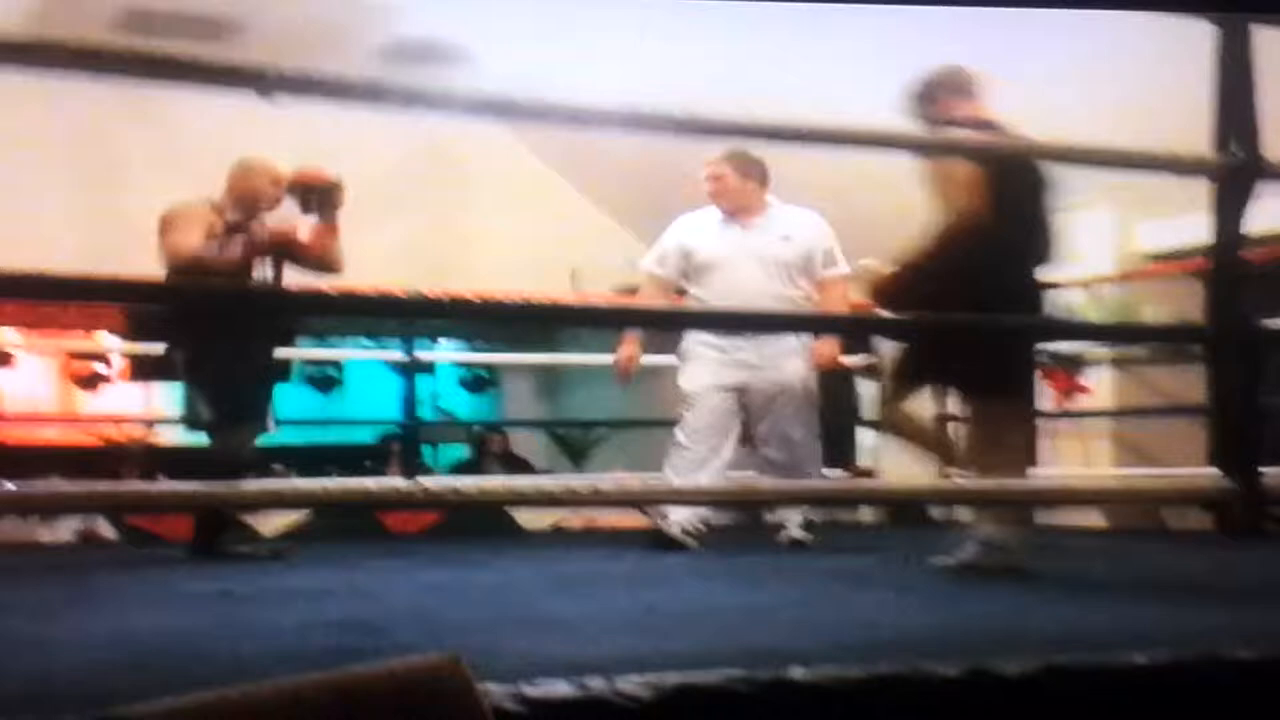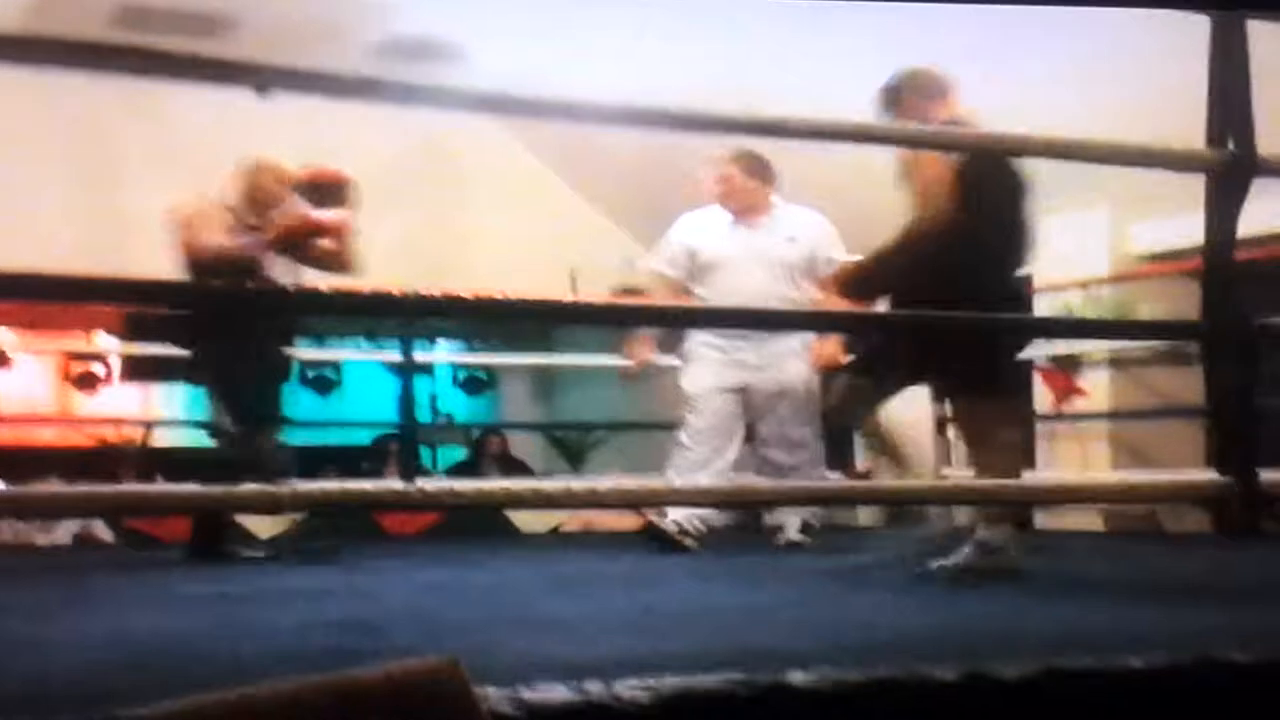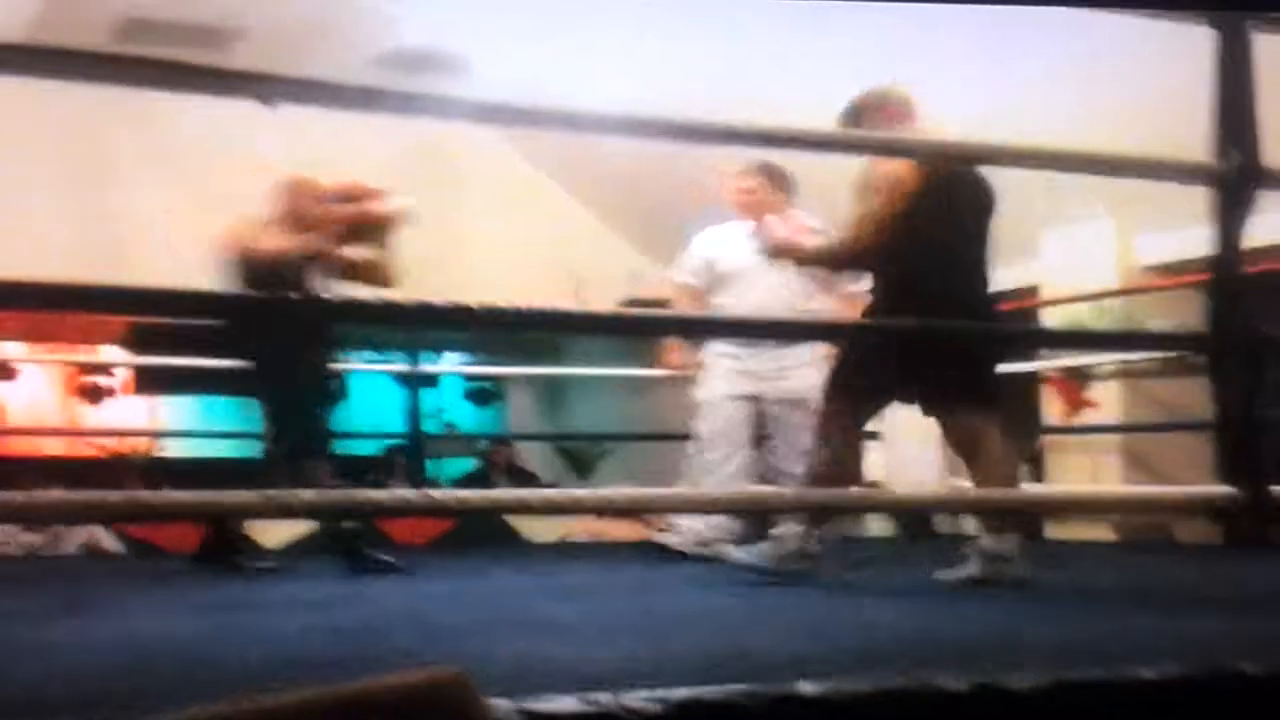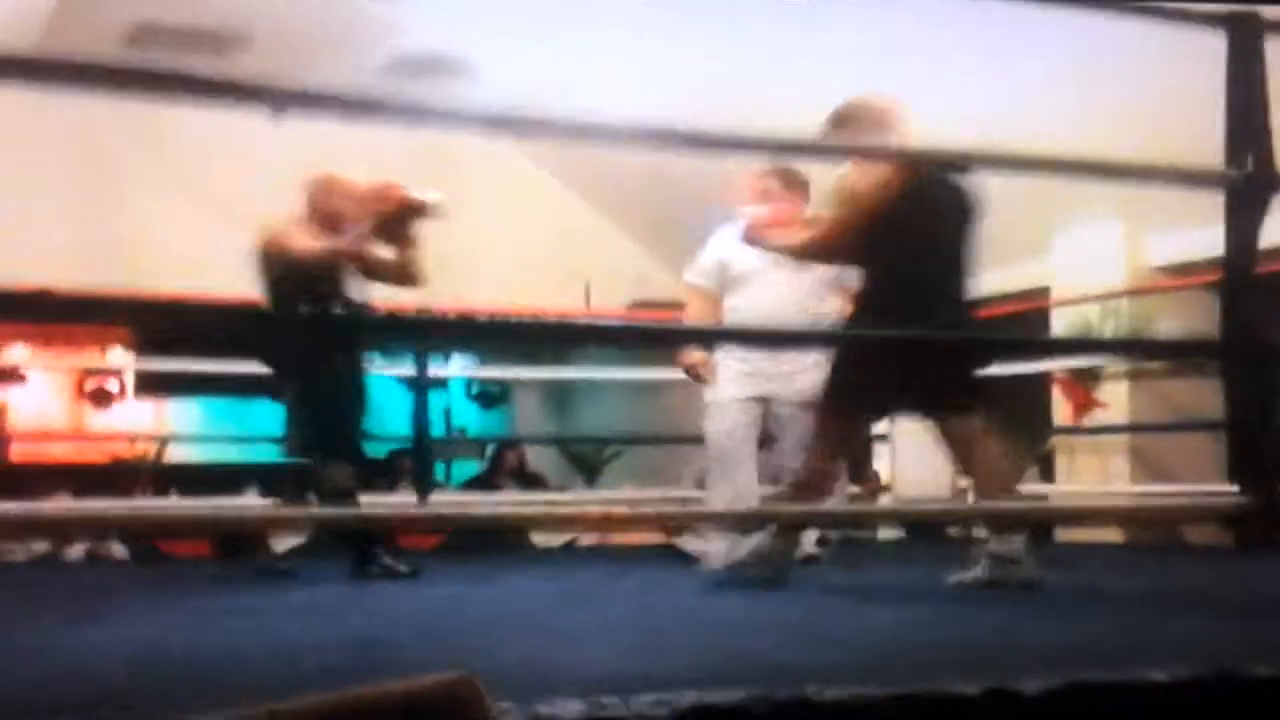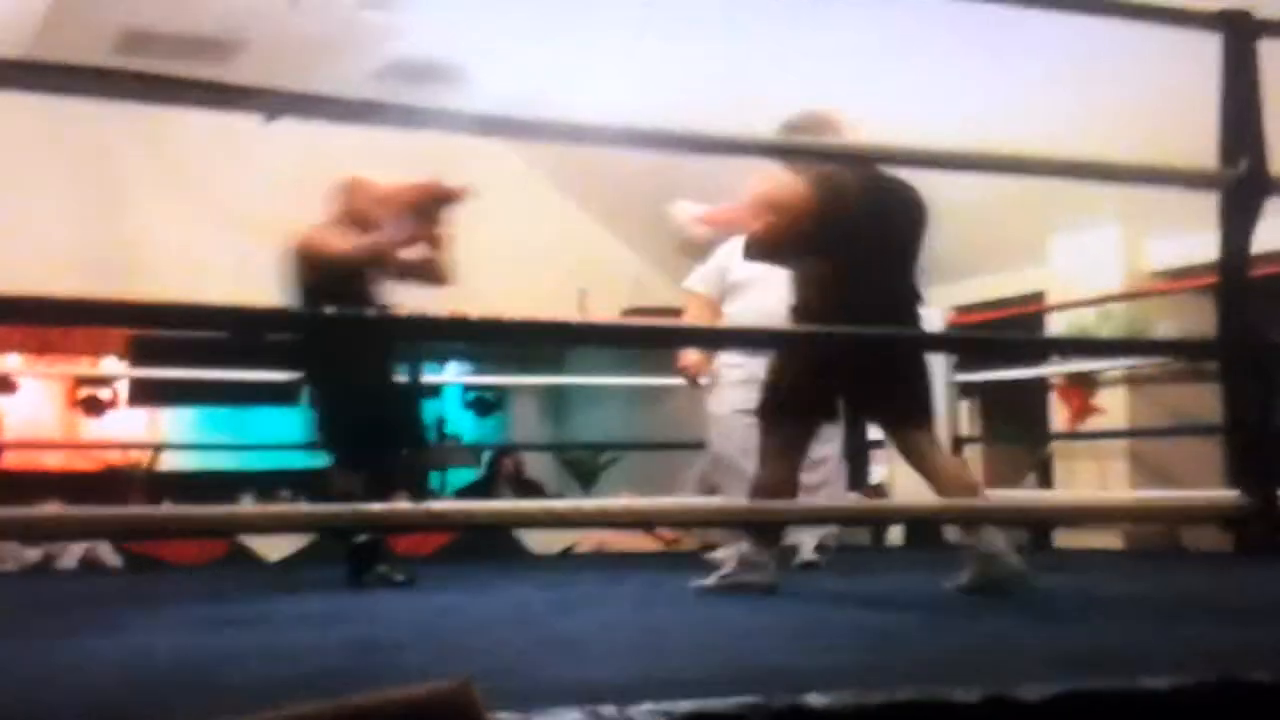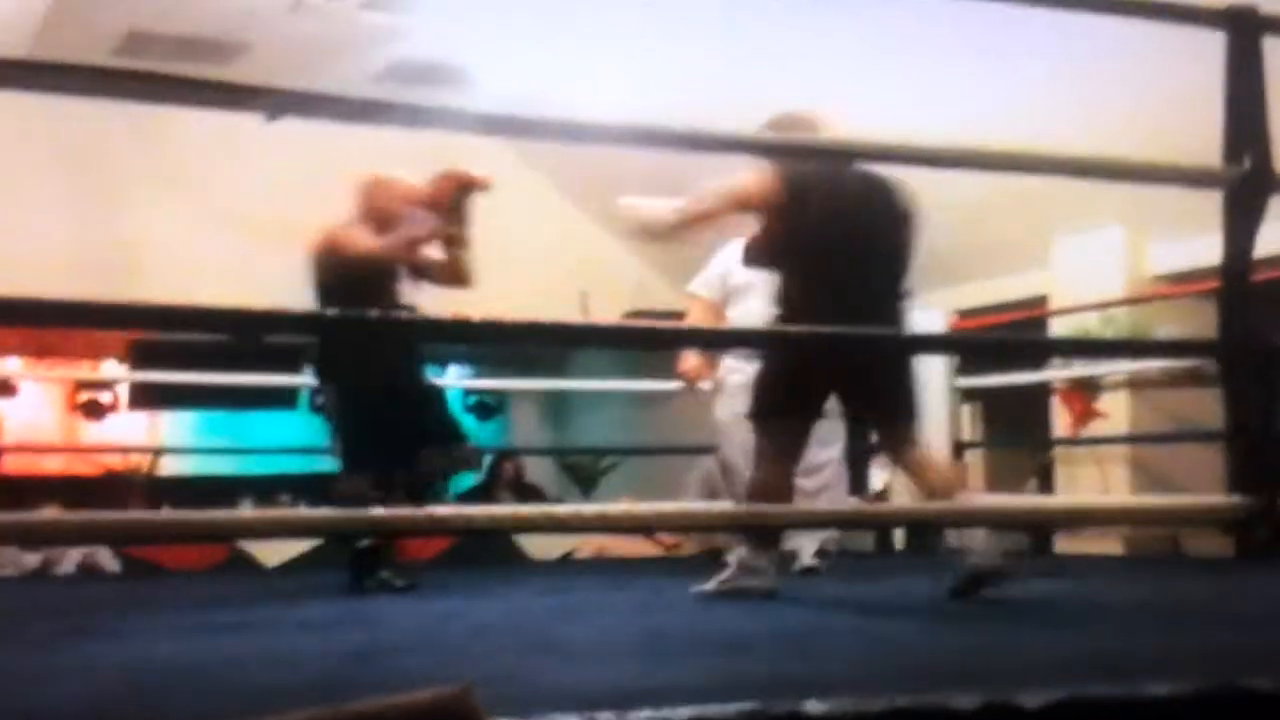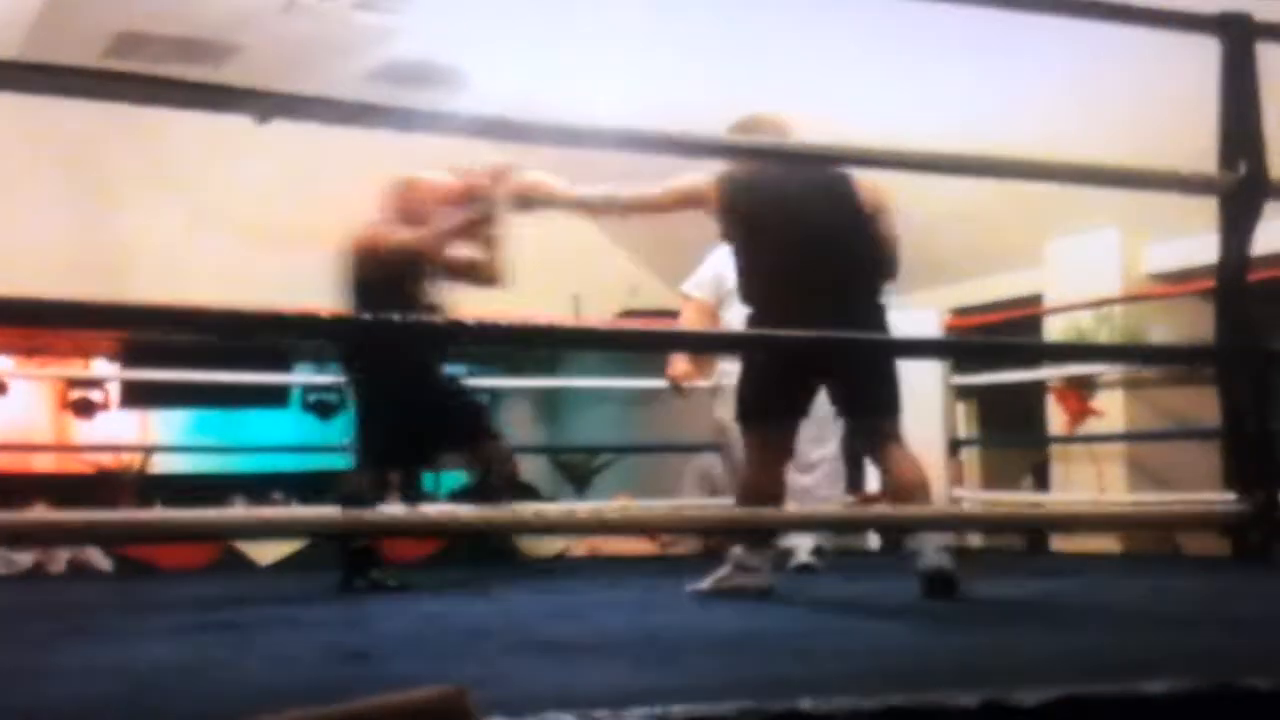
dt=0.1s
person 1, frame 1
left shoulder: (955, 144)
right shoulder: (1023, 157)
left elbow: (966, 220)
right elbow: (1034, 243)
left wrist: (900, 282)
left hip: (962, 300)
right hip: (1012, 301)
left knee: (898, 400)
right knee: (1003, 420)
right ankle: (1002, 535)
person 1, frame 2
left shoulder: (928, 145)
right shoulder: (998, 158)
left elbow: (932, 220)
left wrist: (862, 274)
left hip: (939, 299)
right hip: (993, 300)
left knee: (855, 395)
right knee: (988, 421)
right ankle: (995, 537)
person 1, frame 3
left shoulder: (894, 166)
right shoulder: (971, 179)
left elbow: (863, 246)
left wrist: (790, 248)
left hip: (907, 319)
right hip: (967, 316)
left knee: (839, 424)
right knee: (978, 435)
left ankle: (802, 539)
right ankle: (999, 546)
person 1, frame 4
left shoulder: (869, 175)
right shoulder: (952, 187)
left elbow: (822, 243)
left wrist: (768, 236)
left hip: (887, 324)
right hip: (945, 324)
left knee: (830, 439)
right knee: (971, 438)
left ankle: (777, 547)
right ankle: (1007, 549)
person 1, frame 5
left shoulder: (800, 186)
right shoulder: (905, 195)
left elbow: (759, 246)
left hip: (824, 336)
right hip: (893, 336)
left knee: (781, 448)
right knee: (923, 447)
left ankle: (756, 562)
right ankle: (990, 549)
person 1, frame 6
left shoulder: (771, 182)
right shoulder: (888, 192)
right elbow: (889, 266)
left wrist: (637, 214)
left hip: (807, 334)
right hip: (877, 334)
left knee: (775, 451)
right knee: (906, 445)
left ankle: (756, 563)
person 1, frame 7
left shoulder: (727, 186)
right shoulder: (858, 189)
left elbow: (624, 202)
right elbow: (888, 266)
left wrist: (550, 191)
left hip: (783, 333)
right hip: (858, 329)
left knee: (765, 449)
right knee: (887, 442)
left ankle: (752, 560)
right ankle: (930, 545)
person 2, frame 1
left shoulder: (267, 230)
right shoulder: (191, 216)
left elbow: (329, 264)
right elbow: (184, 260)
left wrist: (326, 214)
right wrist: (247, 246)
left hip: (253, 349)
right hip: (208, 347)
left knee: (236, 441)
right knee: (233, 437)
left ankle: (209, 533)
person 2, frame 2
left shoulder: (284, 230)
right shoulder: (211, 217)
left elbow: (343, 263)
right elbow: (212, 254)
left wrist: (336, 213)
right wrist: (275, 235)
left hip: (265, 350)
right hip: (226, 348)
left knee: (245, 443)
right knee: (260, 440)
left ankle: (208, 536)
person 2, frame 3
left shoulder: (319, 249)
right shoulder: (256, 236)
left elbow: (380, 276)
right elbow: (283, 256)
left wrist: (374, 230)
right wrist: (345, 225)
left hip: (307, 365)
right hip: (278, 365)
left knee: (285, 456)
right knee: (311, 453)
left ankle: (221, 544)
right ankle: (350, 547)
person 2, frame 4
left shoulder: (347, 247)
right shoulder: (287, 238)
left elbow: (408, 276)
right elbow: (318, 257)
left wrist: (401, 233)
right wrist: (374, 226)
left hip: (340, 364)
right hip: (309, 366)
left knee: (330, 452)
right knee: (338, 454)
right ankle: (366, 551)
person 2, frame 5
left shoulder: (375, 249)
right shoulder: (317, 243)
left elbow: (436, 275)
right elbow: (359, 254)
left wrist: (430, 229)
right wrist: (414, 226)
left hip: (373, 370)
right hip: (337, 373)
left knee: (406, 454)
right knee: (356, 463)
right ankle: (363, 558)
person 2, frame 6
left shoulder: (400, 248)
right shoulder: (342, 240)
left elbow: (459, 277)
right elbow: (388, 253)
left wrist: (456, 226)
right wrist: (439, 222)
left hip: (400, 369)
right hip: (357, 373)
left knee: (450, 452)
right knee: (366, 466)
right ankle: (367, 562)
person 2, frame 7
left shoulder: (431, 252)
right shoulder: (374, 242)
left elbow: (488, 274)
right elbow: (421, 240)
left wrist: (484, 220)
right wrist: (477, 207)
left hip: (424, 371)
right hip: (383, 374)
left knee: (489, 451)
right knee: (376, 467)
right ankle: (357, 564)
person 3, frame 1
left shoulder: (807, 226)
right shoulder: (688, 228)
left elbow: (834, 287)
right elbow: (655, 287)
left wrist: (830, 339)
right wrist: (631, 339)
left hip: (784, 352)
right hip: (712, 349)
left knee: (789, 441)
right knee: (701, 434)
left ankle: (794, 519)
right ankle: (682, 518)
person 3, frame 2
left shoulder: (811, 226)
right shoulder: (693, 226)
right elbow: (665, 287)
right wrist: (645, 338)
left hip: (786, 352)
right hip: (715, 349)
left knee: (791, 443)
right knee: (704, 435)
left ankle: (793, 520)
right ankle: (683, 518)
person 3, frame 3
left shoulder: (823, 241)
right shoulder: (713, 240)
left elbow: (850, 301)
right elbow: (688, 297)
right wrist: (676, 347)
left hip: (799, 366)
right hip: (727, 362)
left knee: (797, 454)
right knee: (716, 444)
right ankle: (699, 530)
person 3, frame 4
right shoulder: (728, 239)
right elbow: (701, 297)
right wrist: (694, 347)
left hip: (808, 365)
right hip: (740, 362)
left knee: (807, 454)
right knee: (727, 443)
right ankle: (726, 538)
person 3, frame 5
right shoulder: (733, 248)
right elbow: (702, 300)
right wrist: (692, 349)
right hip: (740, 368)
left knee: (816, 460)
right knee: (731, 453)
left ankle: (811, 538)
right ankle: (739, 538)
person 3, frame 6
right shoulder: (735, 252)
right elbow: (703, 304)
right wrist: (693, 352)
right hip: (744, 373)
left knee: (816, 465)
right knee: (739, 459)
left ankle: (810, 548)
person 3, frame 7
right shoulder: (727, 255)
right elbow: (696, 308)
right wrist: (682, 356)
right hip: (742, 372)
left knee: (813, 460)
right knee: (745, 458)
left ankle: (805, 543)
